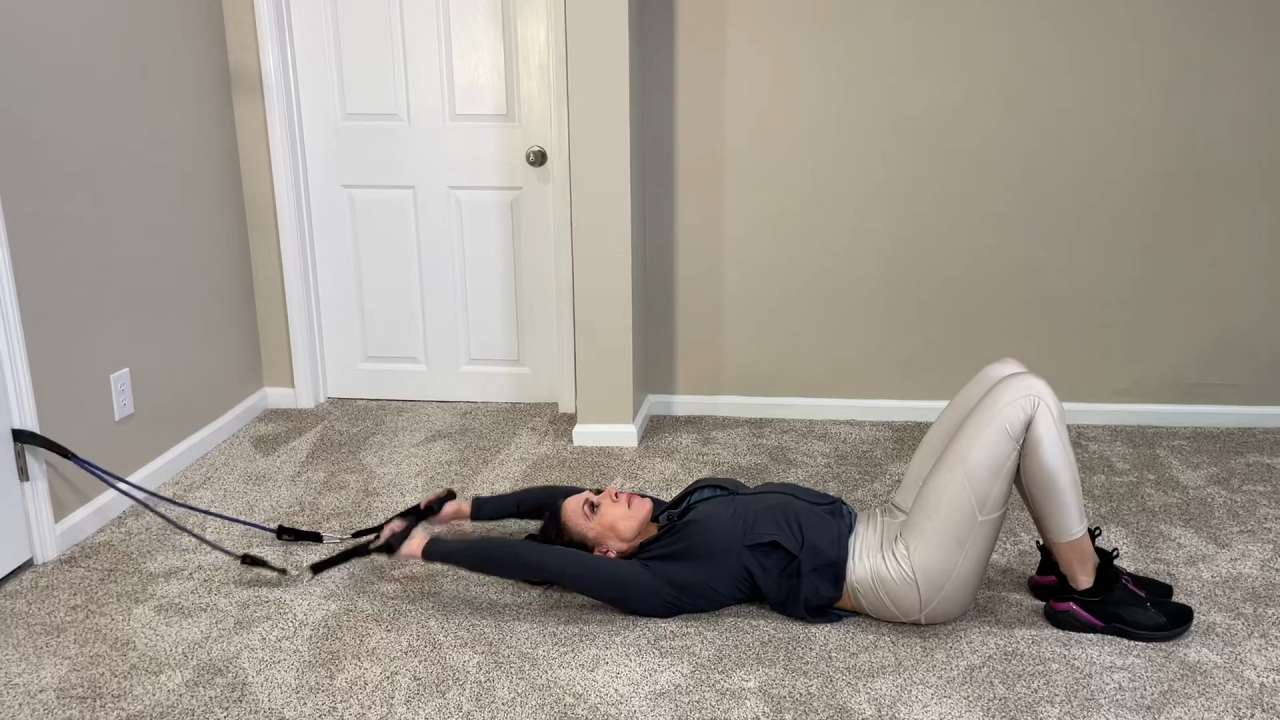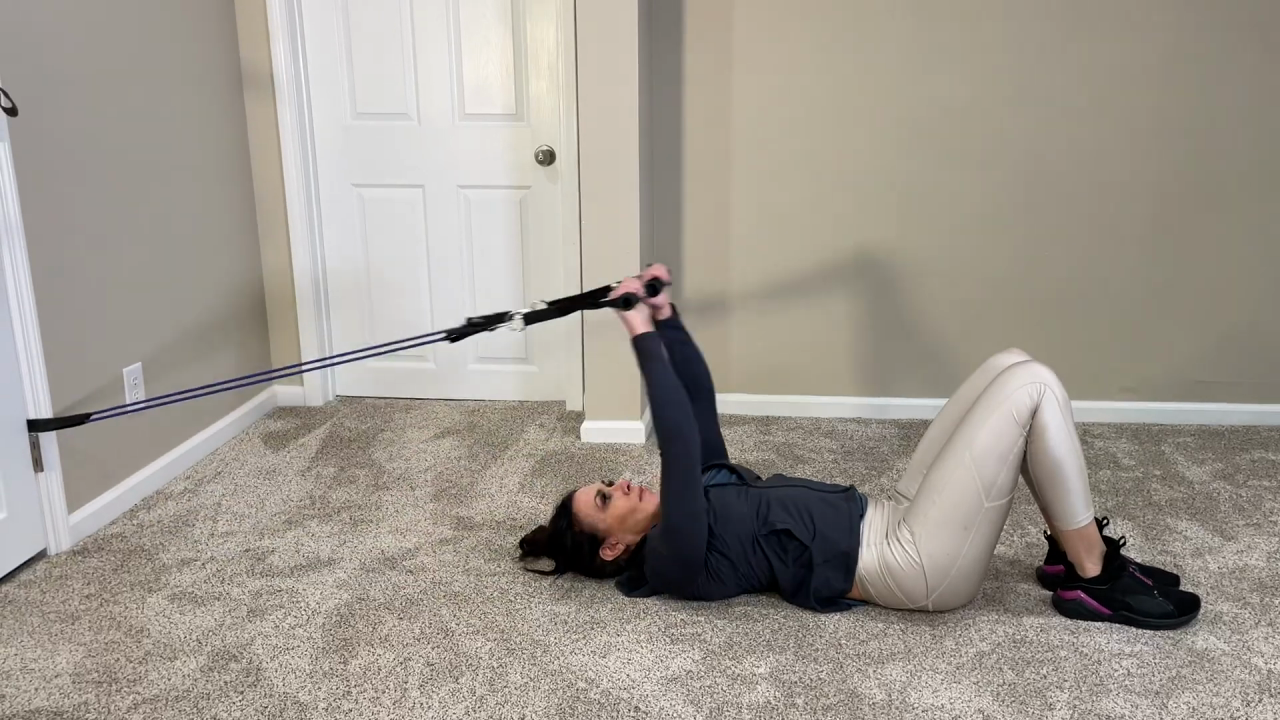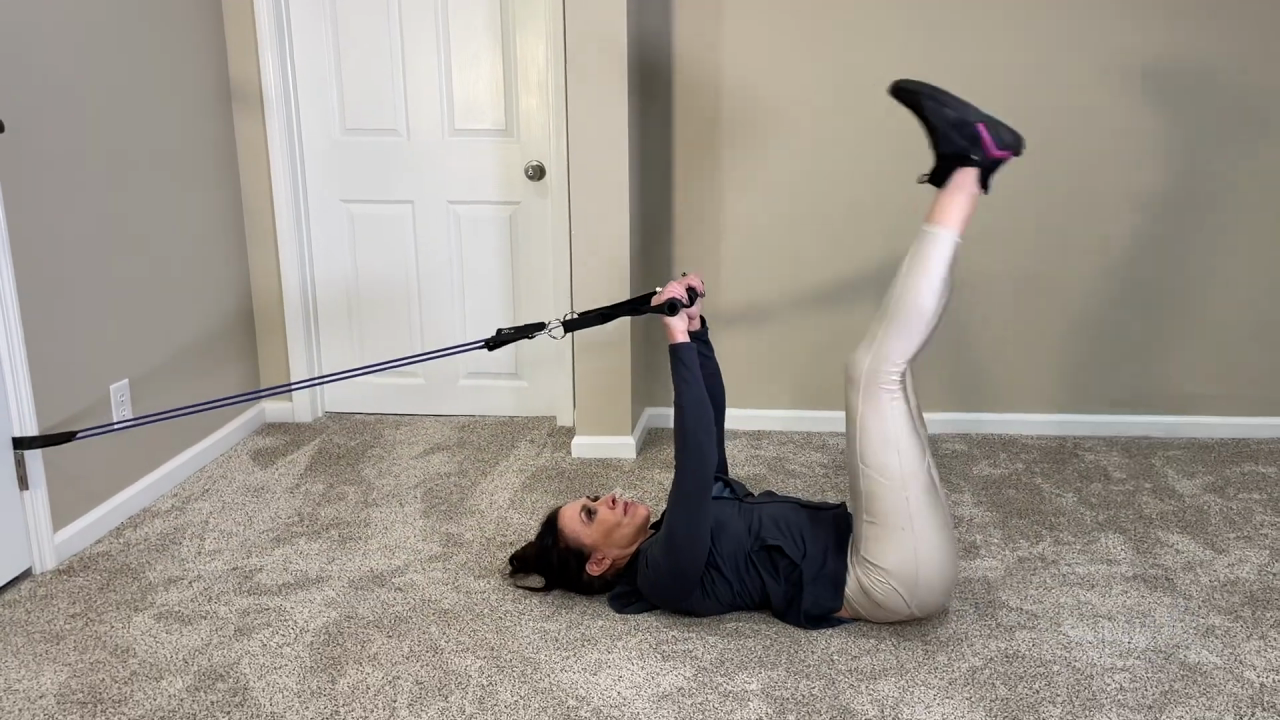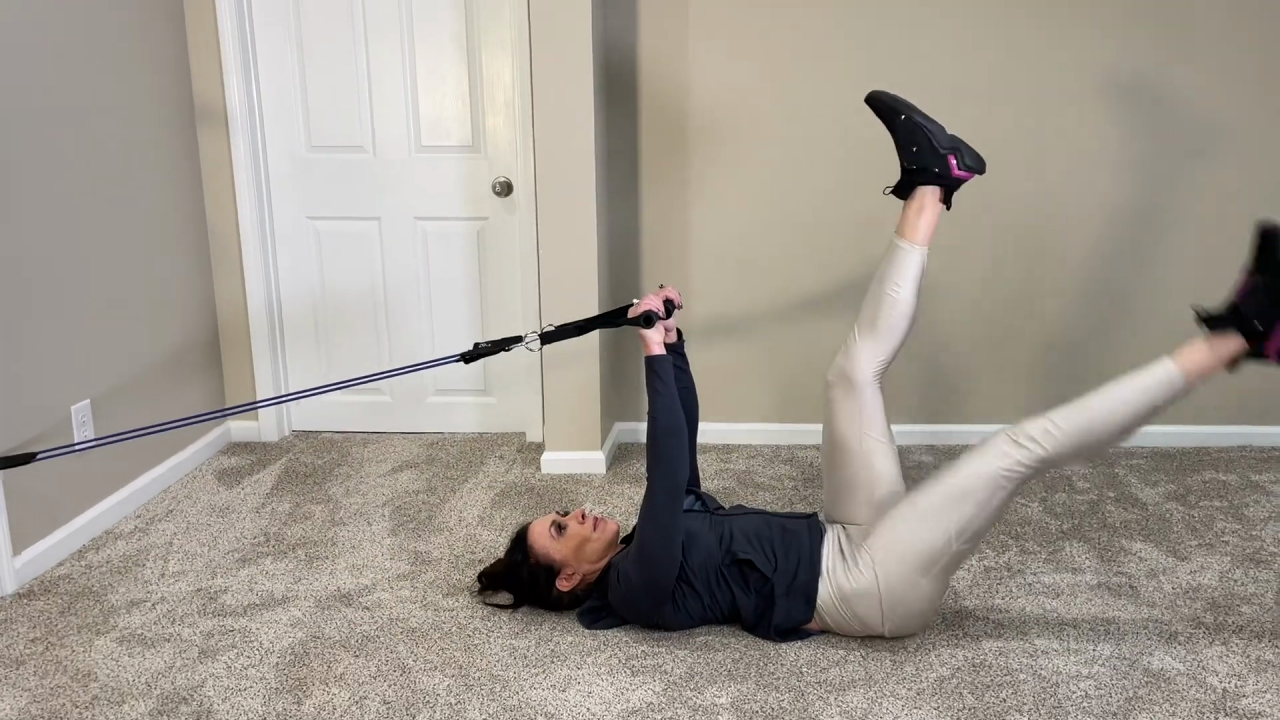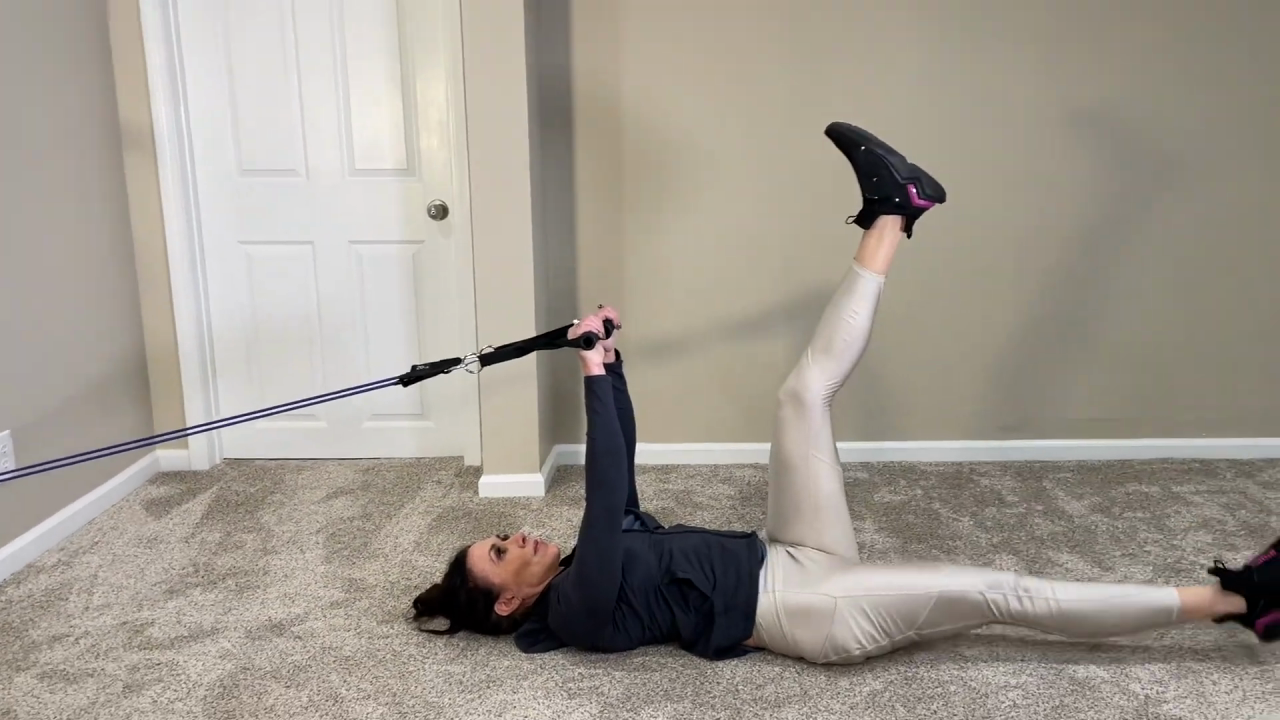
dt=1s
person 1, frame 1
left shoulder: (670, 519)
right shoulder: (657, 579)
left elbow: (563, 491)
right elbow: (543, 557)
left wrist: (466, 508)
right wrist: (434, 542)
left hip: (881, 531)
right hip: (909, 578)
left knee: (1006, 379)
right knee: (1024, 399)
left ankle: (1069, 563)
right ankle: (1089, 591)
person 1, frame 2
left shoulder: (696, 502)
right shoulder: (673, 560)
left elbow: (698, 408)
right elbow: (679, 445)
left wrist: (667, 319)
right wrist: (643, 339)
left hip: (891, 519)
right hip: (913, 565)
left knee: (1013, 368)
right knee: (1031, 388)
left ankle: (1073, 551)
right ankle: (1095, 577)
person 1, frame 3
left shoulder: (677, 534)
right shoulder: (668, 574)
left elbow: (703, 457)
right elbow: (695, 461)
left wrist: (695, 331)
right wrist: (679, 346)
left hip: (858, 542)
right hip: (900, 581)
left knee: (888, 361)
right knee: (877, 366)
left ankle: (964, 172)
right ankle: (965, 165)
person 1, frame 4
left shoulder: (648, 547)
right shoulder: (638, 587)
left elbow: (679, 453)
right elbow: (665, 474)
left wrist: (670, 341)
right wrist: (654, 360)
left hip: (846, 545)
right hip: (868, 588)
left knee: (854, 368)
right knee: (1020, 445)
person 1, frame 5
left shoulder: (589, 569)
right shoulder: (577, 611)
left elbow: (617, 487)
right elbow: (604, 499)
left wrist: (606, 362)
right wrist: (592, 382)
left hip: (790, 563)
right hip: (808, 612)
left knee: (805, 389)
right knee: (1002, 590)
left ankle: (889, 216)
